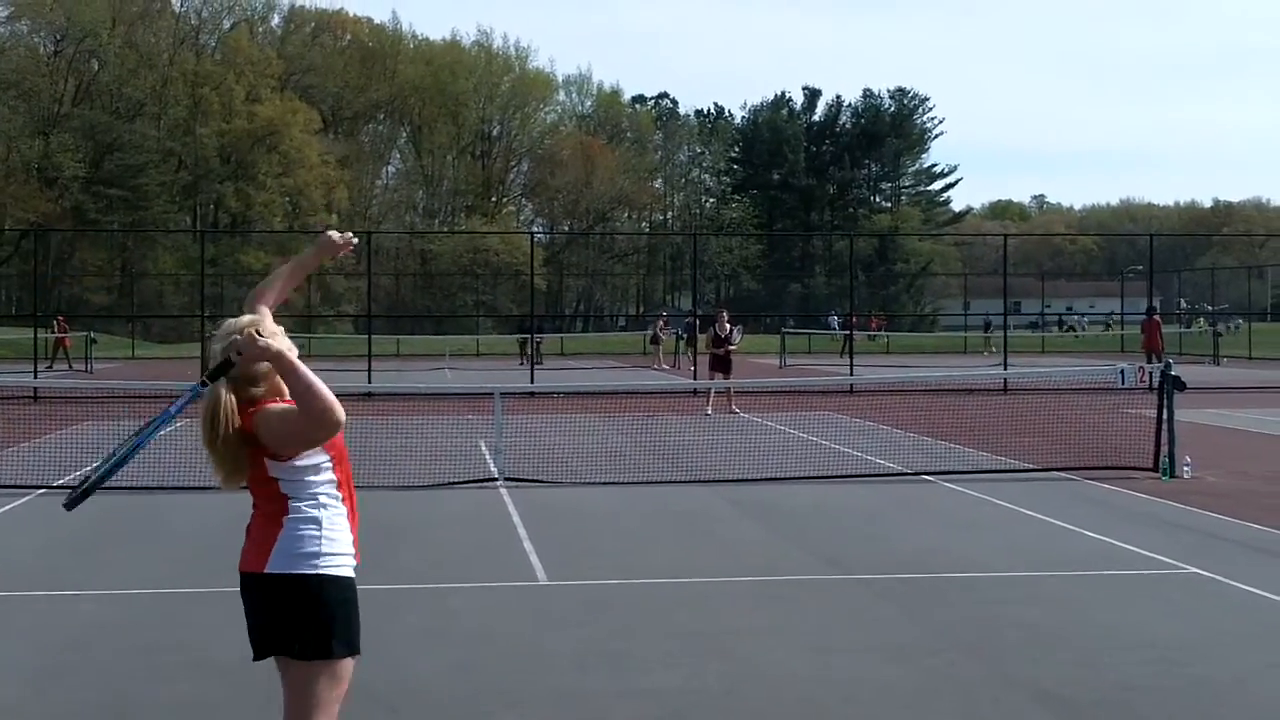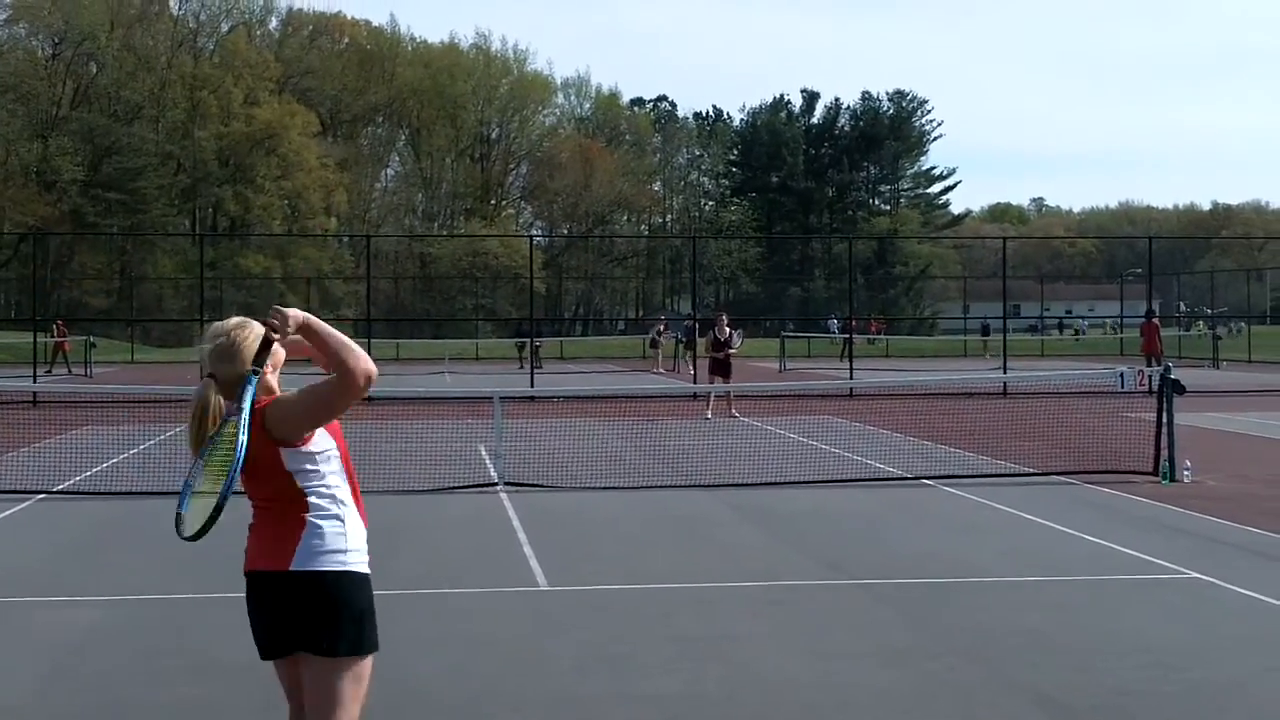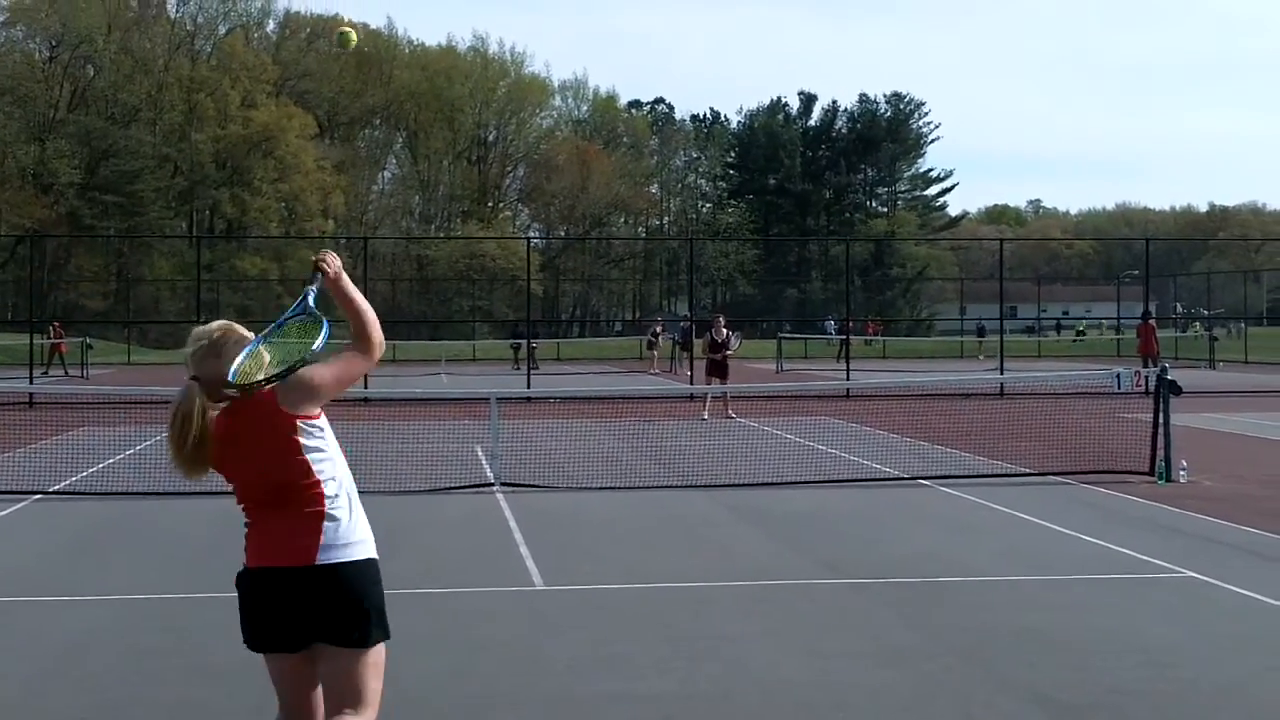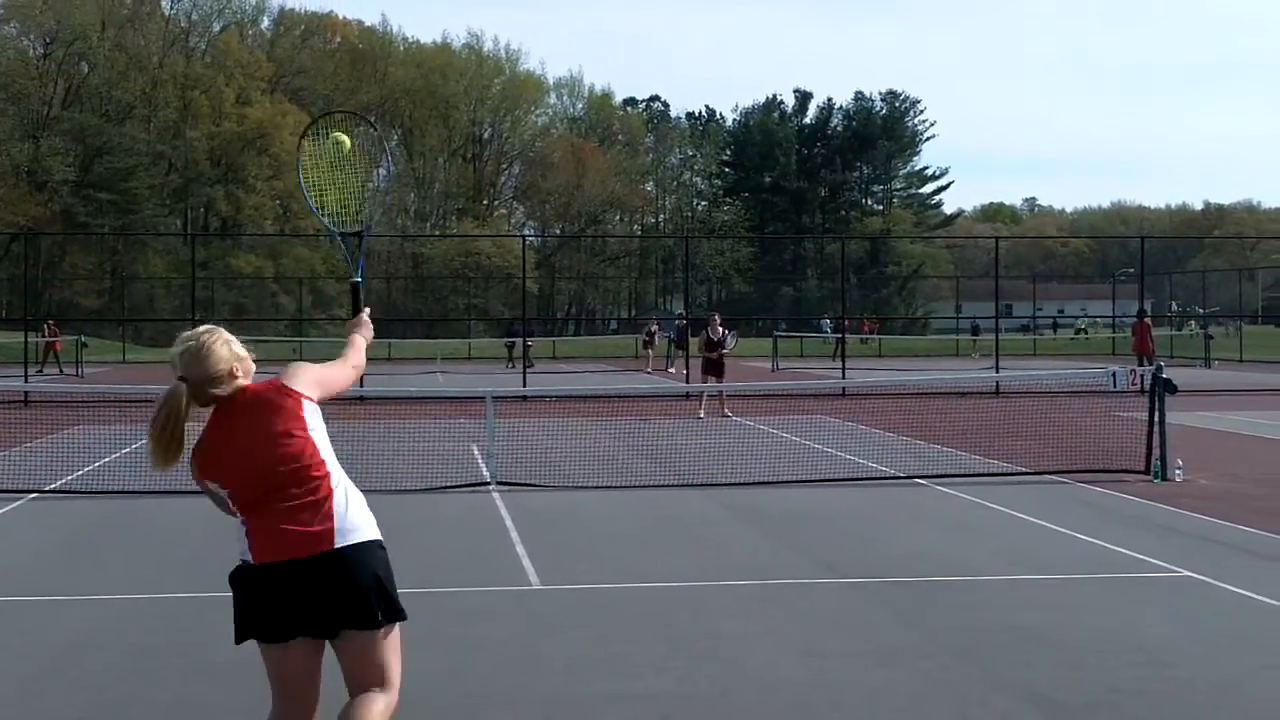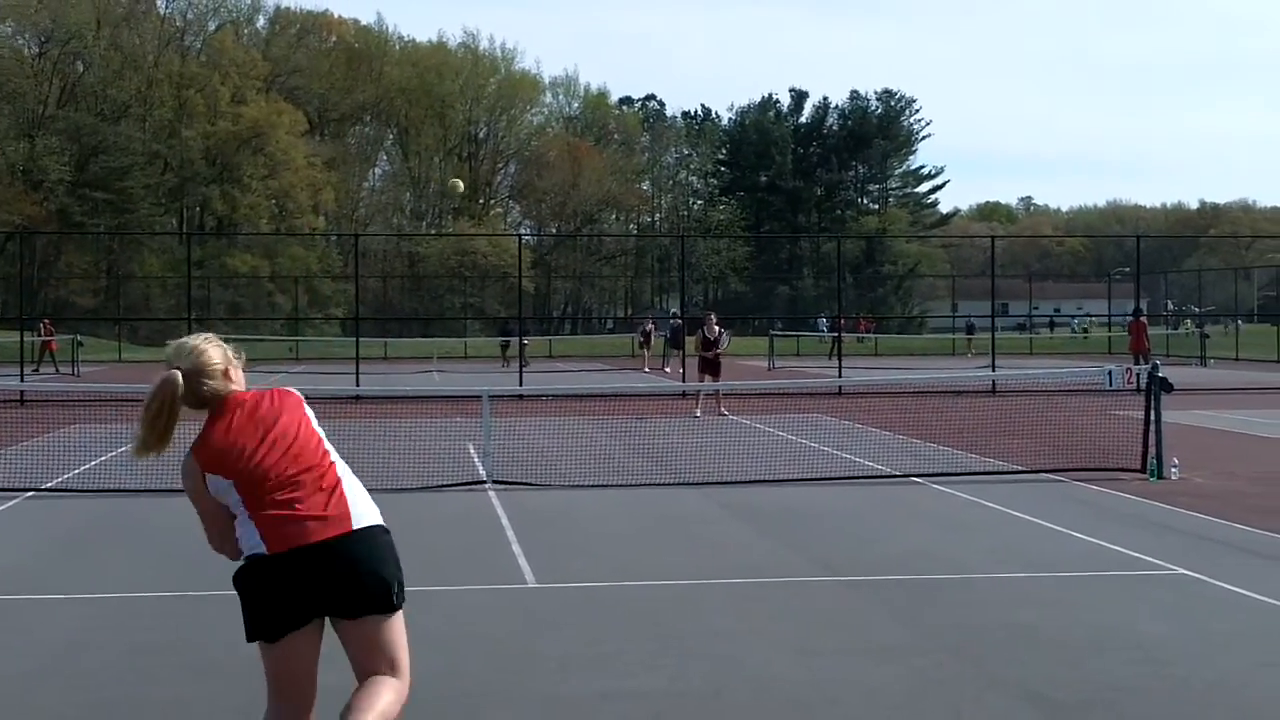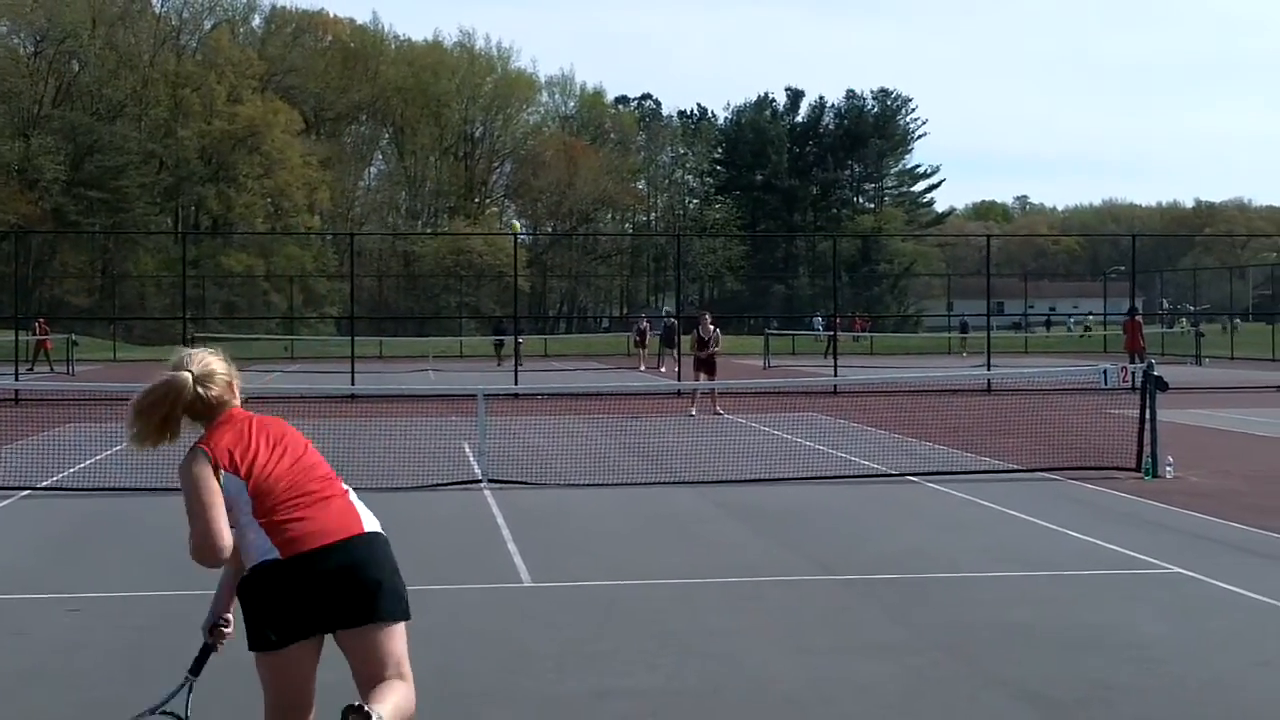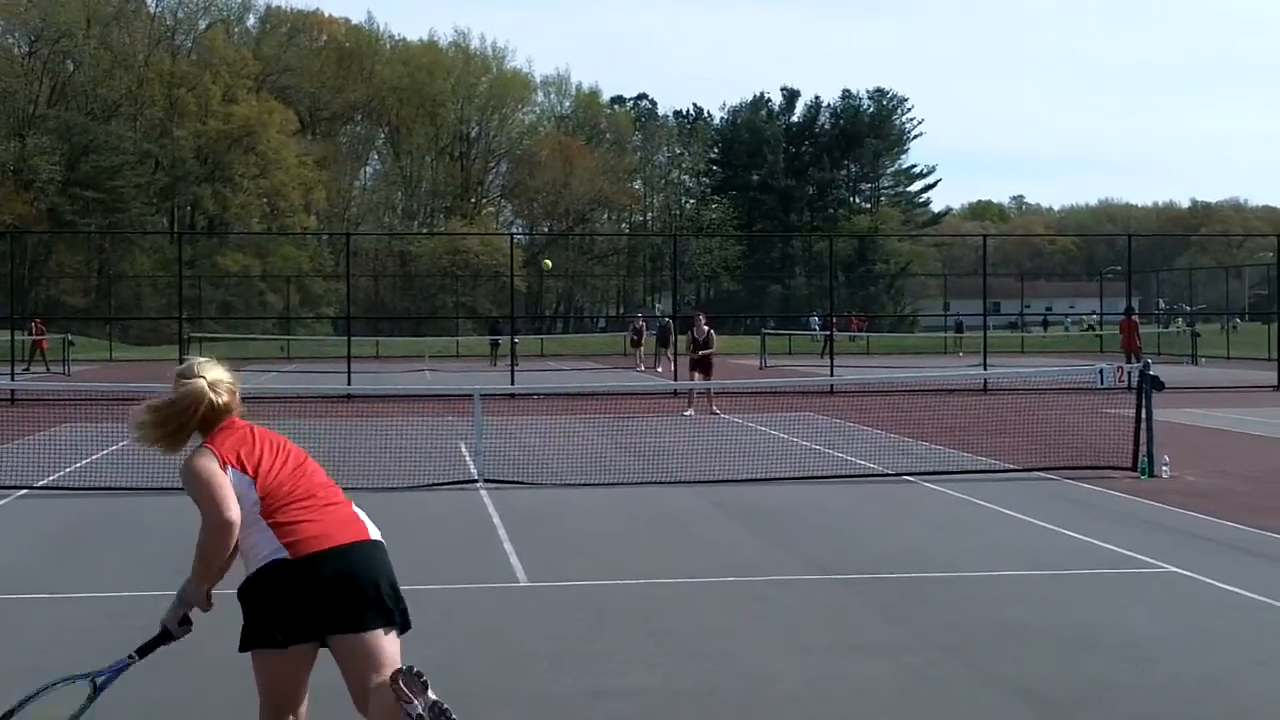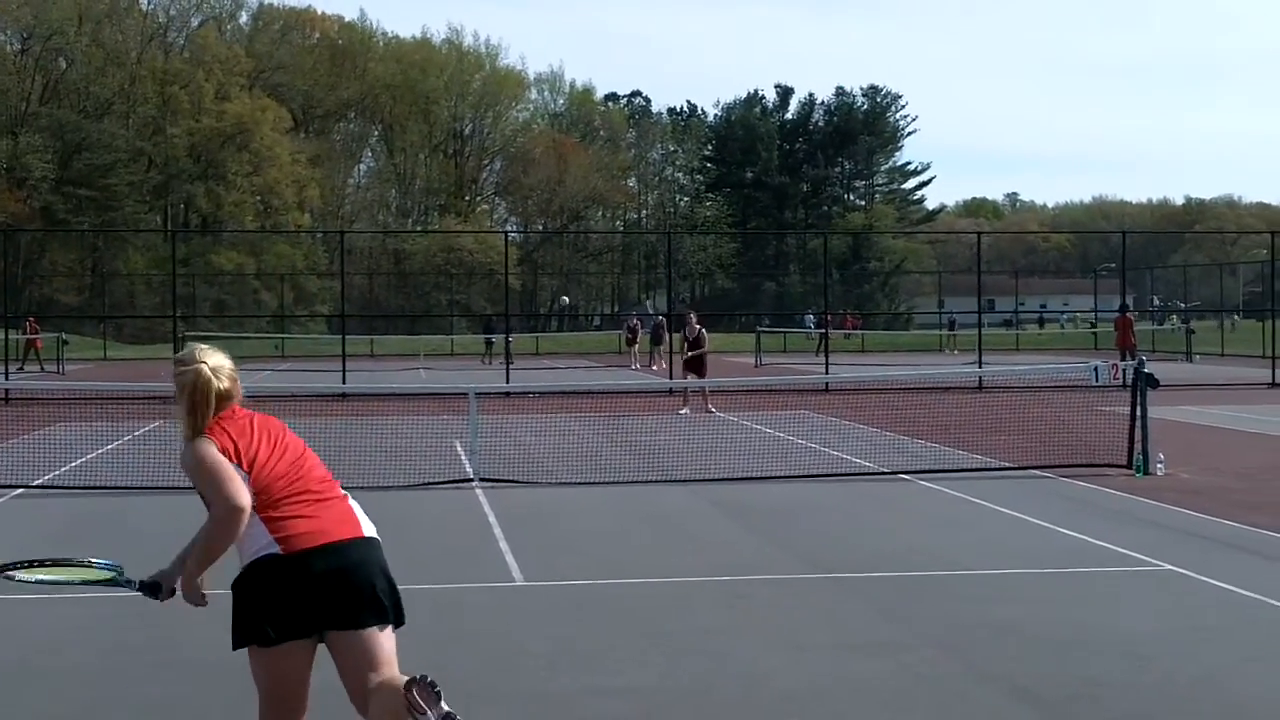
dt=0.1s
person 1, frame 1
left shoulder: (255, 409)
right shoulder: (274, 422)
left elbow: (257, 307)
right elbow: (331, 419)
left wrist: (312, 257)
right wrist: (285, 357)
left hip: (275, 576)
right hip: (311, 579)
person 1, frame 2
right shoulder: (284, 414)
right elbow: (360, 374)
left wrist: (297, 339)
right wrist: (309, 323)
left hip: (273, 580)
right hip: (328, 576)
person 1, frame 3
left shoulder: (214, 439)
right shoulder: (288, 399)
right elbow: (370, 347)
right wrist: (340, 282)
left hip: (268, 578)
right hip: (338, 568)
person 1, frame 4
left shoulder: (203, 456)
right shoulder: (286, 389)
right elbow: (350, 365)
right wrist: (359, 333)
left hip: (271, 573)
right hip: (348, 553)
person 1, frame 5
left shoulder: (198, 460)
right shoulder: (284, 400)
left elbow: (225, 544)
left hip: (272, 563)
right hip: (355, 542)
right knee: (388, 680)
person 1, frame 6
left shoulder: (201, 458)
right shoulder: (276, 428)
left elbow: (215, 546)
left wrist: (225, 601)
right wrist: (226, 597)
left hip: (282, 572)
right hip: (359, 549)
right knee: (393, 688)
person 1, frame 7
left shoulder: (203, 461)
right shoulder: (269, 439)
left elbow: (224, 522)
left wrist: (197, 587)
right wrist: (191, 593)
left hip: (286, 576)
right hip: (360, 556)
person 1, frame 8
left shoulder: (202, 448)
right shoulder: (269, 425)
left elbow: (234, 507)
left wrist: (191, 572)
right wrist: (181, 565)
left hip: (282, 572)
right hip: (356, 552)
right knee: (382, 690)
